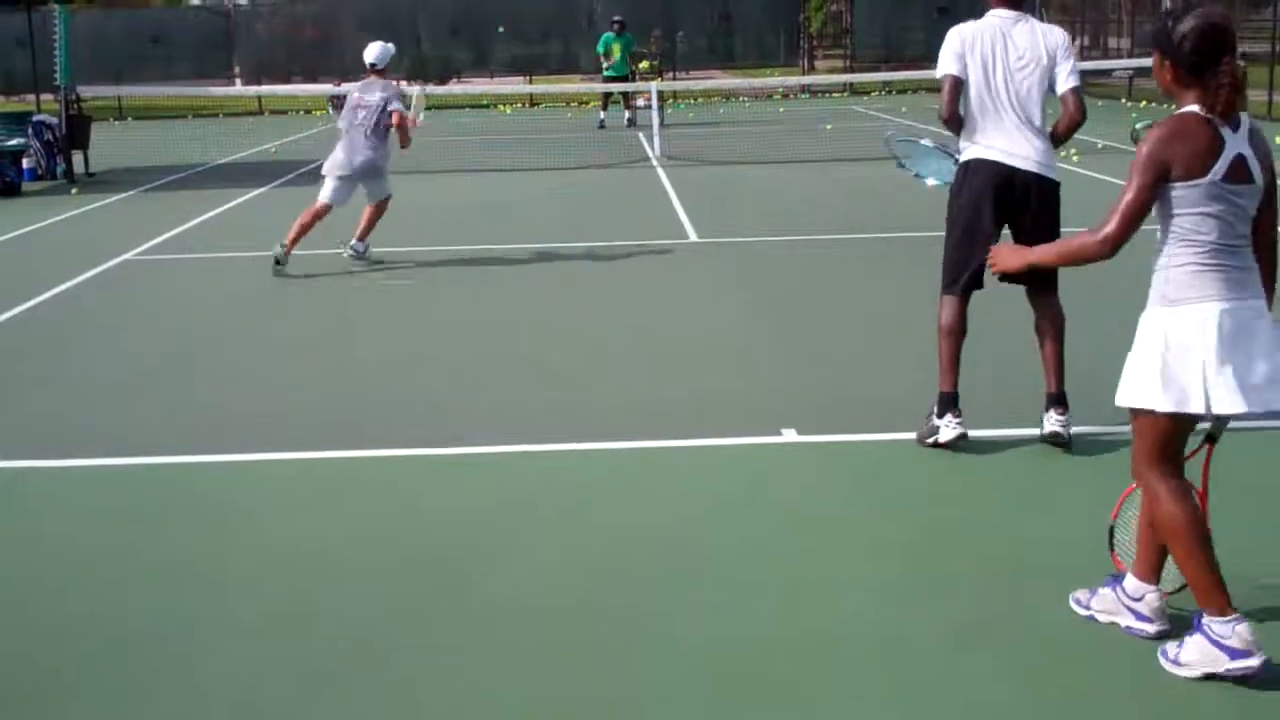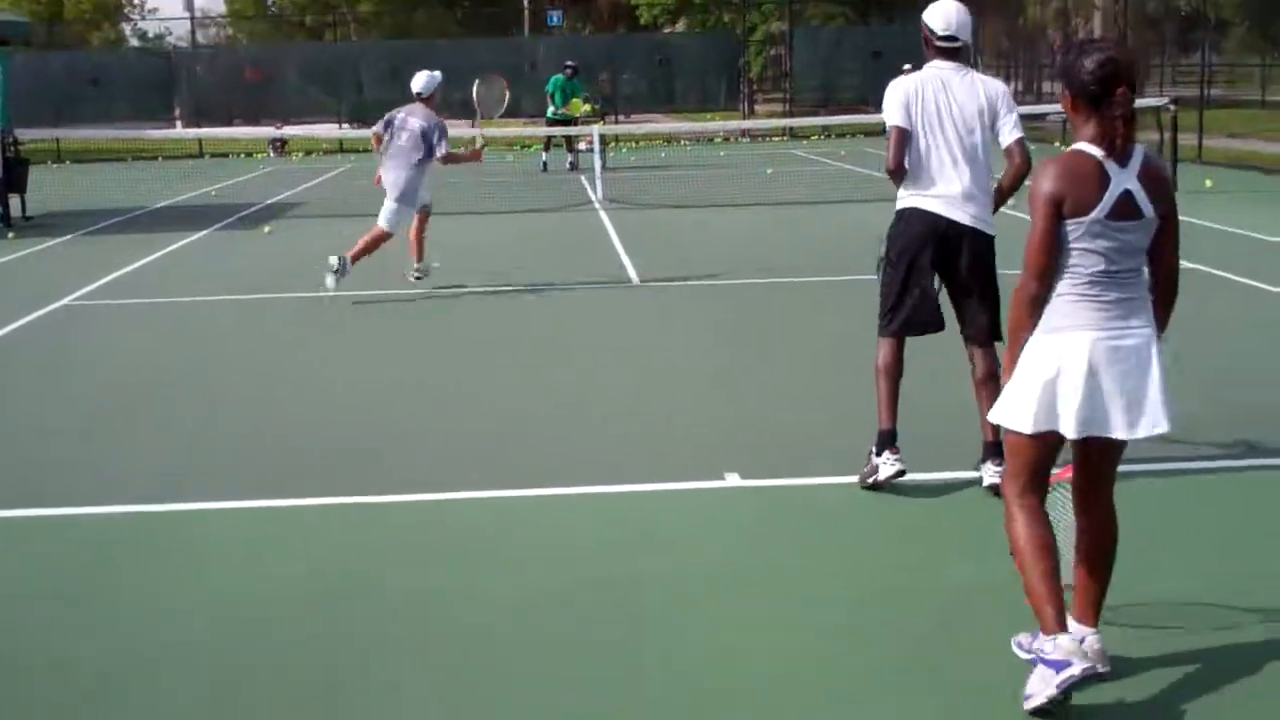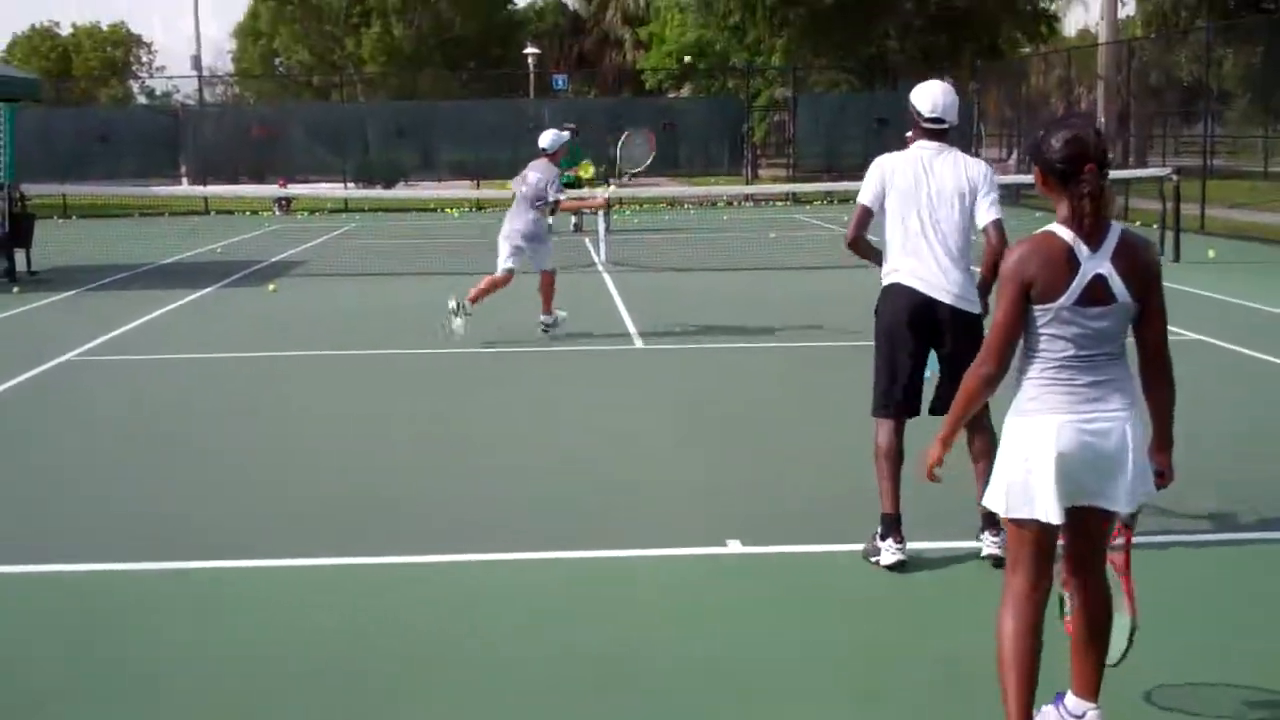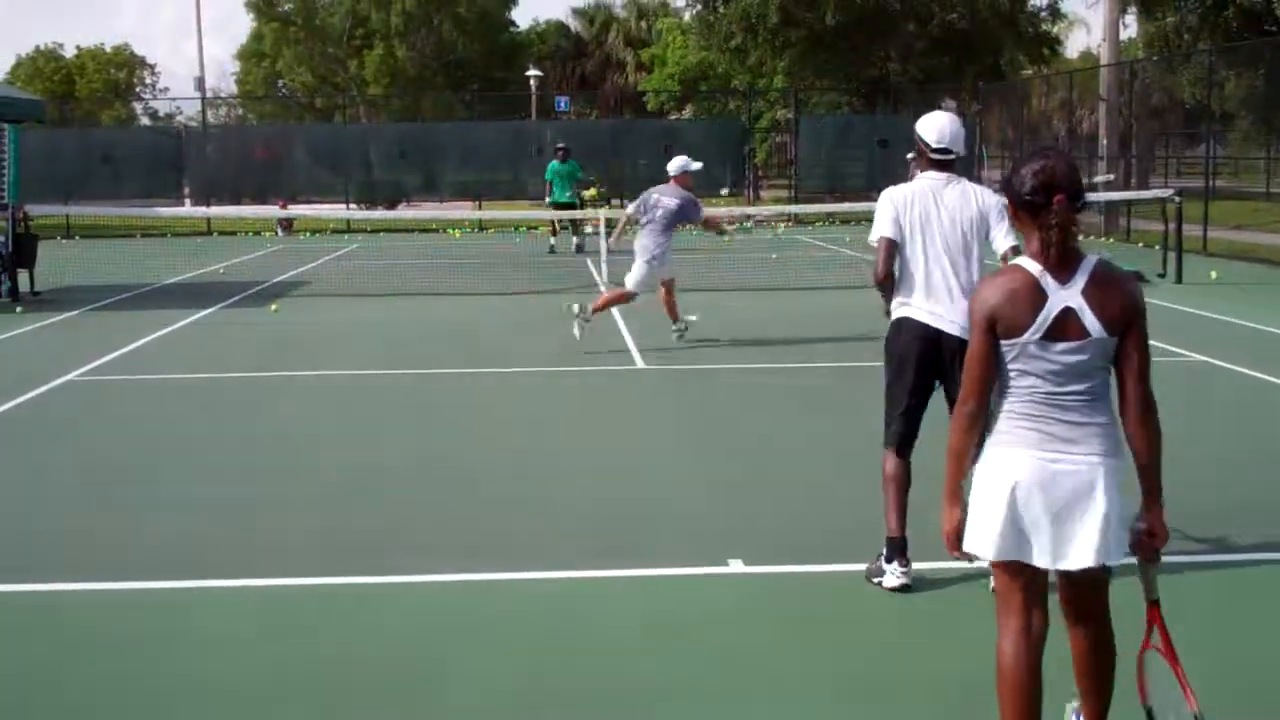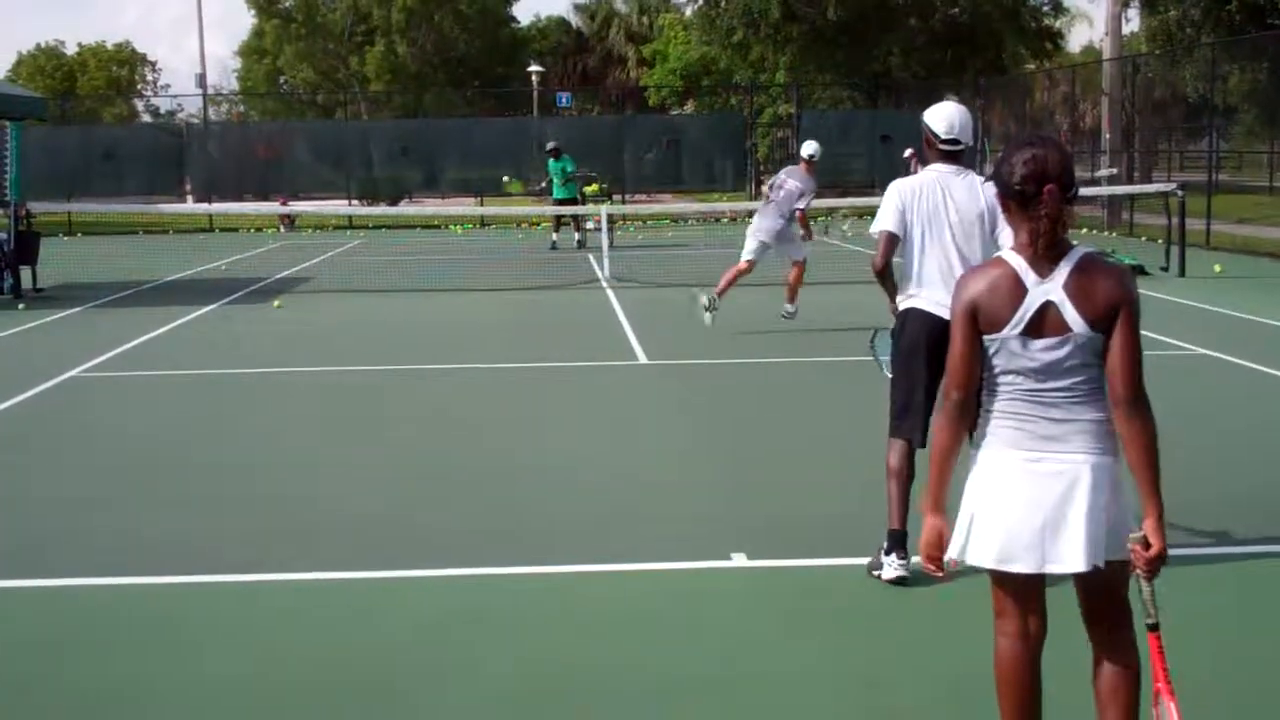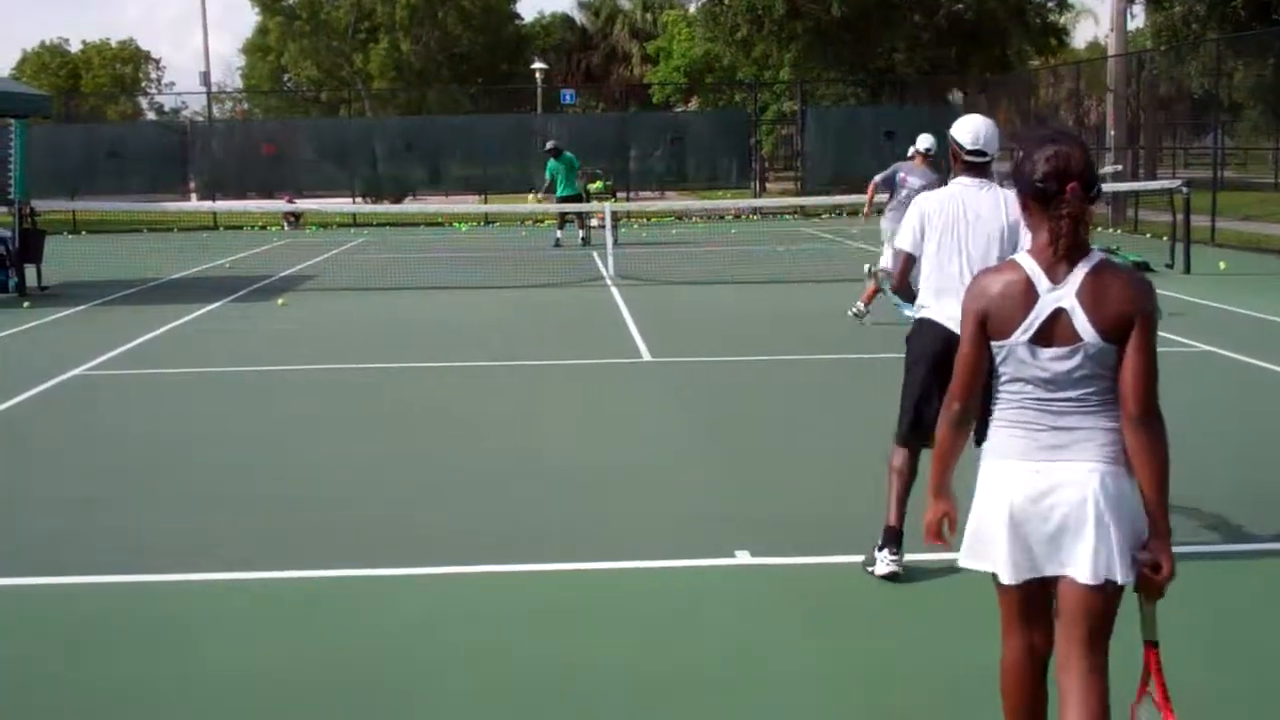
dt=0.3s
person 1, frame 1
left shoulder: (1168, 138)
left elbow: (1109, 238)
left wrist: (1025, 256)
left hip: (1185, 318)
left knee: (1154, 467)
right knee: (1163, 457)
right ankle: (1141, 594)
person 1, frame 2
left shoulder: (1059, 173)
right shoulder: (1156, 174)
left elbow: (1032, 287)
right elbow: (1165, 285)
left wrist: (1010, 365)
left hip: (1065, 347)
right hip: (1132, 346)
left knee: (1022, 492)
right knee: (1094, 490)
left ankle: (1060, 642)
right ankle: (1083, 634)
person 1, frame 3
left shoulder: (1028, 257)
right shoulder: (1138, 254)
left elbow: (991, 364)
right elbow: (1157, 364)
left wrist: (944, 438)
right wrist: (1163, 443)
left hip: (1043, 430)
right hip: (1114, 430)
left knee: (1024, 584)
right knee: (1087, 571)
person 1, frame 4
left shoulder: (996, 292)
right shoulder: (1120, 290)
left elbow: (971, 406)
right elbow: (1138, 405)
left wrist: (953, 497)
right wrist: (1152, 501)
left hip: (1017, 468)
right hip: (1092, 470)
left knee: (1020, 622)
right knee: (1088, 612)
person 1, frame 5
left shoulder: (978, 286)
right shoulder: (1110, 283)
left elbow: (956, 405)
right elbow: (1128, 402)
left wrist: (934, 507)
right wrist: (1153, 513)
left hip: (1007, 474)
right hip: (1087, 473)
left knee: (1018, 629)
right knee: (1111, 630)
person 1, frame 6
left shoulder: (990, 288)
right shoulder: (1128, 291)
left elbow: (958, 407)
right elbow: (1140, 417)
left wrist: (938, 491)
right wrist: (1159, 529)
left hip: (1012, 480)
right hip: (1096, 484)
left knee: (1024, 639)
right knee: (1082, 657)
person 2, frame 1
right shoulder: (1054, 37)
left elbow: (947, 110)
right elbow: (1074, 111)
left wrist: (971, 136)
right wrist: (1044, 145)
left hip: (982, 170)
right hip: (1037, 176)
left knee: (955, 288)
right knee: (1045, 290)
left ankle: (947, 411)
right ankle: (1056, 407)
person 2, frame 2
left shoulder: (905, 87)
right shoulder: (993, 90)
left elbow: (894, 164)
right elbow: (1020, 162)
left wrist: (911, 184)
right wrist: (989, 203)
left hip: (917, 217)
right hip: (973, 224)
left knee: (892, 332)
right knee: (981, 339)
left ankle: (886, 450)
right ankle: (993, 456)
person 2, frame 3
left shoulder: (886, 166)
right shoulder: (976, 170)
left elbow: (854, 237)
right elbow: (997, 245)
right wrist: (981, 290)
left hip: (903, 296)
right hip: (958, 302)
left knee: (889, 415)
right knee: (973, 414)
left ankle: (890, 535)
right ankle: (992, 528)
person 2, frame 4
left shoulder: (896, 197)
right shoulder: (985, 199)
left elbow: (883, 273)
left hip: (912, 327)
right hip: (968, 332)
left knee: (897, 443)
left ankle: (895, 557)
person 2, frame 5
left shoulder: (903, 190)
right shoulder: (990, 192)
left elbow: (880, 264)
left wrist: (896, 297)
left hip: (920, 319)
left knee: (903, 436)
left ankle: (894, 549)
person 2, frame 6
left shoulder: (927, 204)
right shoulder: (1013, 205)
left elbow: (899, 280)
left hip: (935, 330)
left knee: (908, 440)
left ankle: (889, 547)
person 3, frame 1
left shoulder: (355, 91)
right shoulder: (393, 92)
right elbow: (398, 120)
right wrist: (405, 138)
left hip: (343, 157)
right hip: (371, 161)
left knee: (321, 208)
right knee: (381, 199)
left ankle: (285, 250)
right ankle: (359, 244)
person 3, frame 2
left shoulder: (400, 112)
right shoulder: (435, 122)
left elbow: (376, 135)
right elbow: (444, 157)
left wrist: (382, 166)
right wrist: (470, 156)
left hip: (391, 174)
right hip: (407, 181)
left knee: (423, 211)
right knee: (384, 232)
left ankle: (419, 266)
right ankle: (344, 262)
person 3, frame 3
left shoulder: (532, 166)
right shoulder: (553, 173)
left elbow: (517, 189)
right elbow: (561, 204)
right wrist: (593, 204)
left hip: (510, 227)
right hip: (532, 232)
left knee: (504, 276)
right knee: (548, 272)
left ankle: (464, 305)
right ankle: (547, 318)
person 3, frame 4
left shoulder: (654, 192)
right shoulder: (687, 198)
left elbow: (630, 213)
right elbow: (704, 221)
left wrist: (616, 235)
right wrist: (719, 228)
left hip: (643, 243)
right hip: (655, 251)
left knee: (669, 283)
right knee: (630, 292)
left ankle: (677, 324)
right ankle: (586, 311)
person 3, frame 5
left shoulder: (786, 170)
right shoulder: (810, 185)
left elbow: (767, 191)
right elbow: (800, 215)
right wrist: (808, 232)
left hip: (759, 223)
right hip: (779, 228)
left knee: (744, 266)
right knee: (800, 261)
left ankle: (714, 298)
right ankle: (789, 306)
person 3, frame 6
left shoulder: (899, 167)
right shoulder: (933, 179)
left elbow: (875, 183)
left wrist: (868, 205)
left hip: (889, 222)
right knee: (892, 270)
left ankle: (878, 272)
right ankle: (861, 306)
